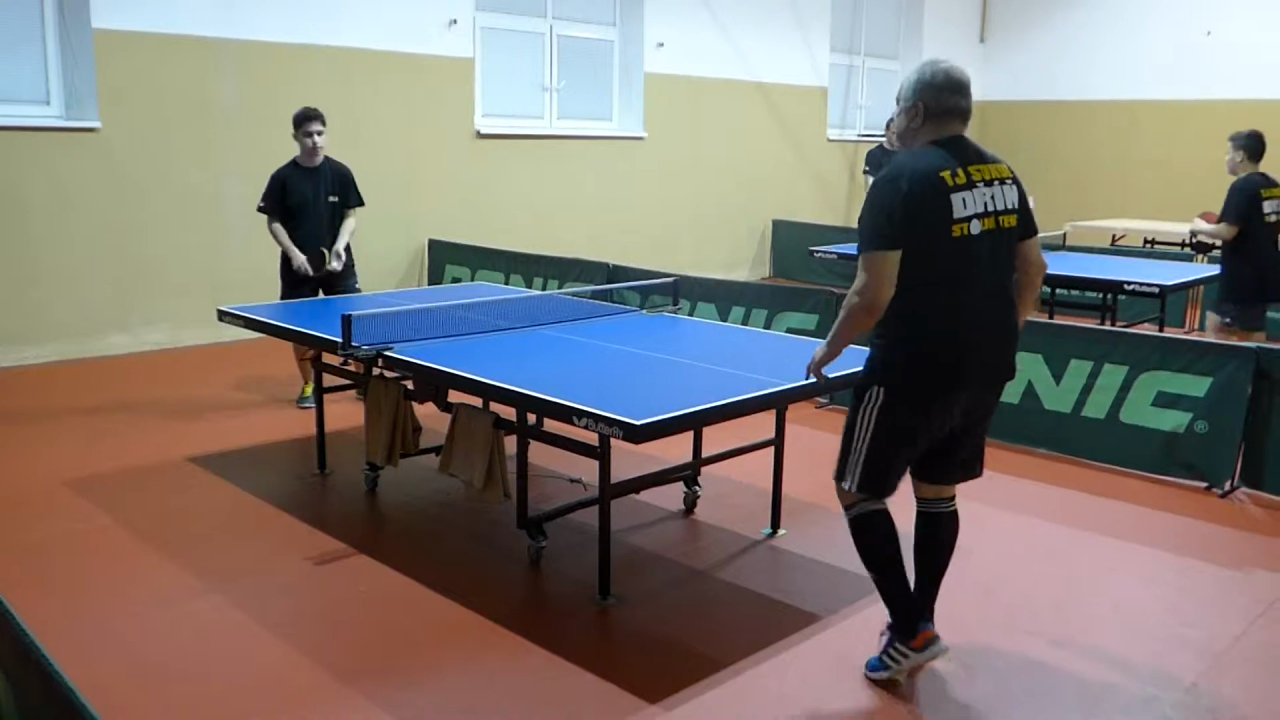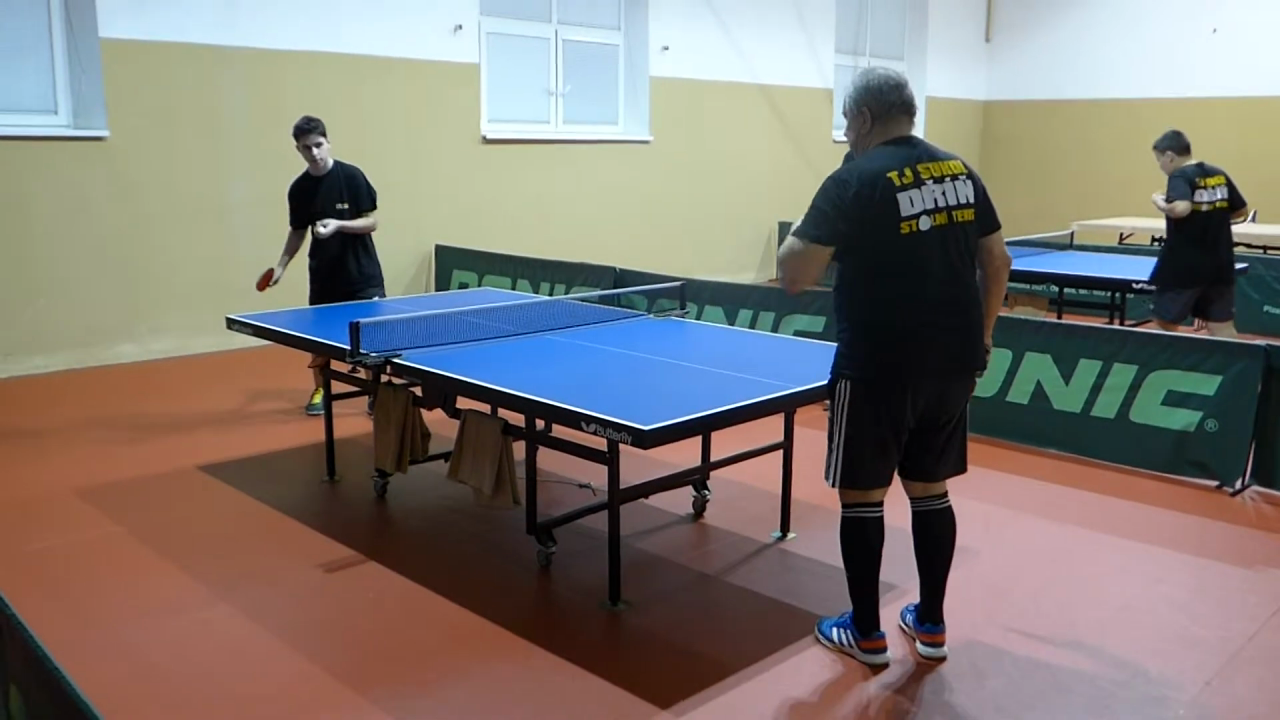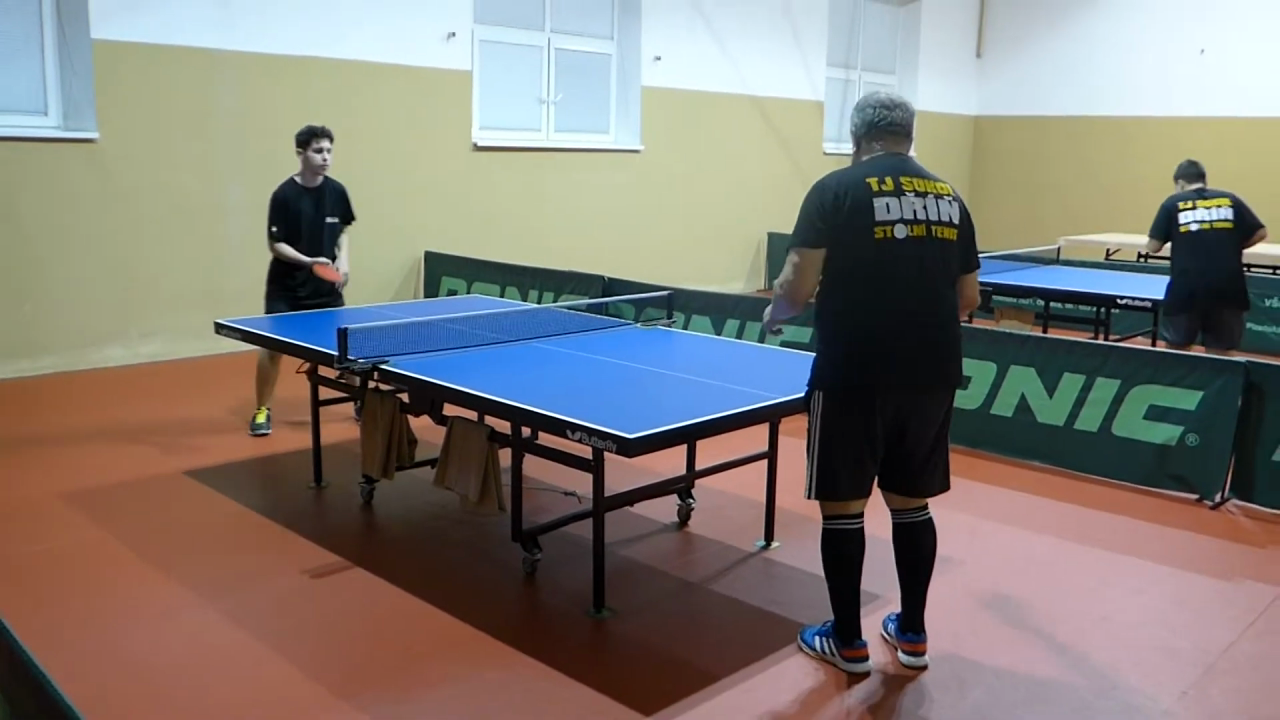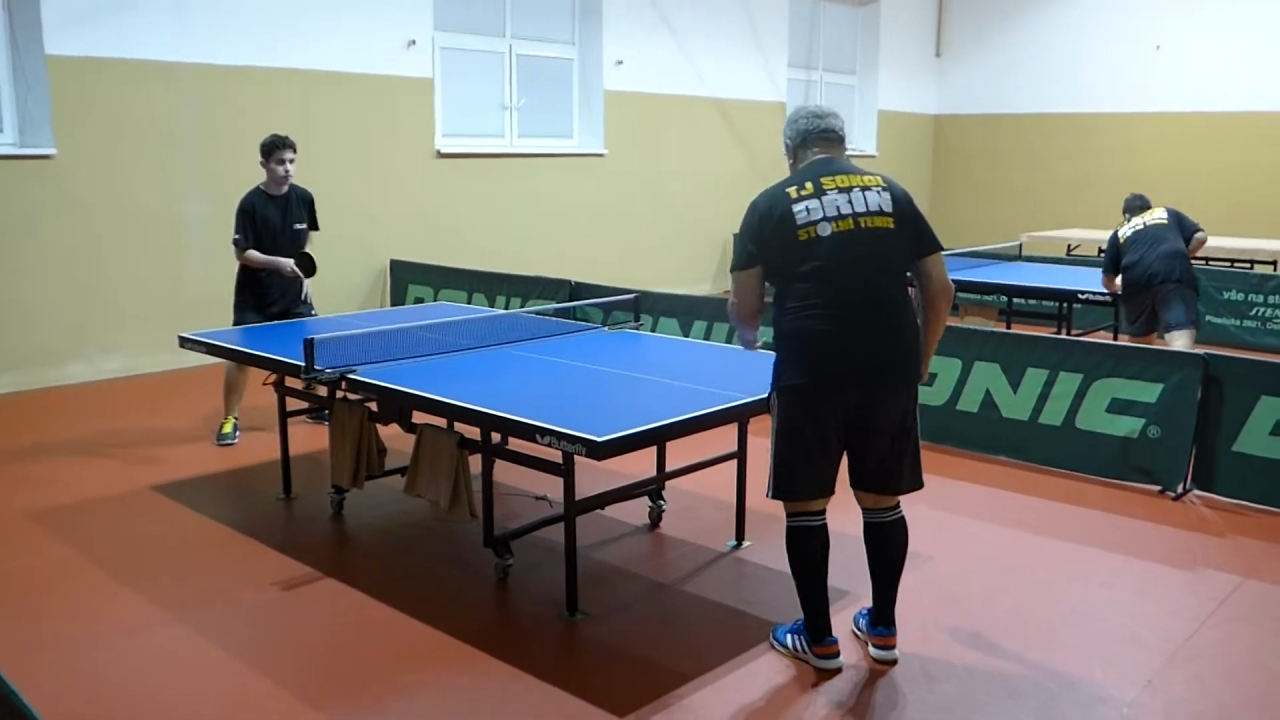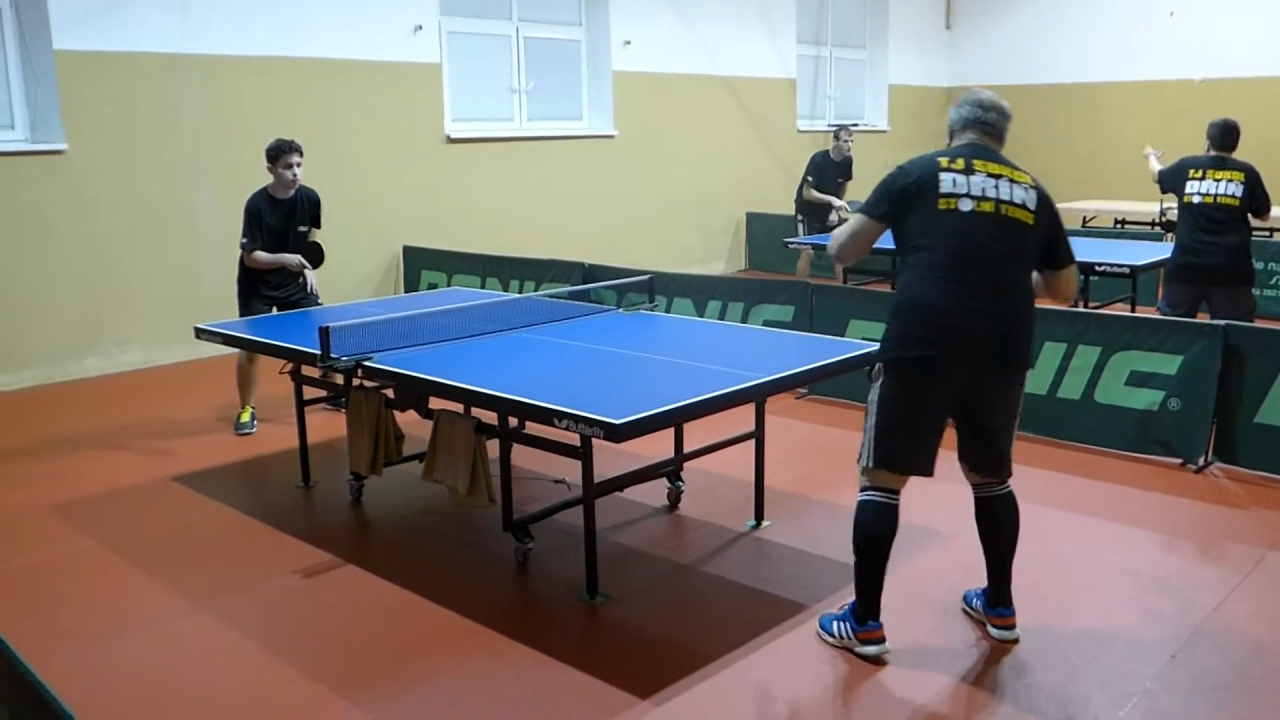
dt=1s
person 1, frame 1
left shoulder: (901, 180)
right shoulder: (1002, 175)
left elbow: (873, 294)
right elbow: (1032, 270)
left wrist: (828, 349)
left hip: (912, 371)
right hip: (984, 369)
left knee: (858, 491)
right knee: (938, 492)
left ankle: (909, 629)
right ankle: (921, 616)
person 1, frame 2
left shoulder: (852, 181)
right shoulder: (961, 172)
left elbow: (796, 274)
right elbow: (997, 263)
left wrist: (794, 236)
right wrist: (981, 338)
left hip: (878, 368)
right hip: (951, 364)
left knee: (862, 495)
right knee: (930, 489)
left ankle: (865, 632)
right ankle: (931, 622)
person 1, frame 3
left shoulder: (836, 189)
right shoulder: (949, 199)
left elbow: (797, 286)
right elbow: (968, 298)
left wrist: (774, 313)
left hip: (853, 375)
right hip: (931, 374)
left knee: (842, 506)
right knee: (910, 501)
left ankle: (847, 641)
right ankle: (912, 632)
person 1, frame 4
left shoulder: (771, 204)
right shoulder: (891, 193)
left elbow: (744, 310)
right elbow: (940, 290)
left wrist: (750, 334)
right wrist: (922, 359)
left hip: (810, 373)
right hip: (890, 369)
left knee: (805, 504)
right knee: (882, 500)
left ankle: (818, 638)
right ankle: (883, 627)
person 1, frame 5
left shoulder: (917, 174)
right shoulder: (1032, 193)
left elbow: (845, 246)
right elbow: (1064, 291)
left wrist: (841, 247)
left hip: (920, 344)
right hip: (1003, 350)
left knee: (881, 477)
right knee: (990, 475)
left ankle: (864, 622)
right ankle: (999, 606)
person 2, frame 1
left shoulder: (340, 173)
right shoulder: (283, 177)
left elbow: (351, 217)
right elbow: (273, 222)
left wrist: (339, 246)
right wrist: (293, 254)
left hip: (336, 264)
right hip: (300, 266)
right ankle: (308, 384)
person 2, frame 2
left shoulder: (351, 176)
right shoulder: (299, 188)
left elbow: (371, 222)
right elbow: (299, 232)
left wrist: (337, 225)
right wrist: (282, 265)
left hip: (362, 272)
right hip: (324, 274)
right ankle: (320, 390)
person 2, frame 3
left shoulder: (337, 192)
right shoulder: (284, 195)
left elbow: (343, 230)
right elbow: (275, 245)
left wrist: (343, 259)
right wrist: (308, 262)
left hip: (325, 285)
right hip: (287, 286)
right knee: (273, 346)
right ankle: (263, 410)
person 2, frame 4
left shoulder: (304, 198)
right shoulder: (251, 203)
right elbow: (242, 253)
left wrist: (305, 272)
right wrist: (277, 262)
left hip: (293, 291)
right hip: (255, 294)
left ankle: (316, 406)
right ankle: (230, 419)
person 2, frame 5
left shoulder: (310, 198)
right shoulder: (257, 205)
right elbow: (251, 257)
left wrist: (308, 267)
right wrist: (284, 259)
left hip: (295, 281)
right hip: (257, 285)
right ankle: (247, 409)
person 3, frame 1
left shoulder: (1242, 187)
left elbow: (1226, 231)
left wrist: (1201, 227)
left hip: (1244, 277)
right hip: (1263, 274)
left knee: (1253, 339)
right knee: (1215, 325)
person 3, frame 2
left shoulder: (1180, 177)
right shoulder: (1220, 175)
left elbow: (1180, 209)
right elbow: (1241, 211)
left wrist: (1161, 204)
left hip: (1183, 268)
right hip: (1219, 267)
left knee: (1162, 326)
right knee: (1223, 329)
person 3, frame 3
left shoulder: (1173, 203)
right shoulder: (1231, 200)
left elbow: (1153, 247)
right elbow: (1260, 233)
left hip: (1186, 289)
right hip: (1228, 289)
right knee: (1222, 357)
person 3, frame 4
left shoulder: (1120, 231)
right shoulder: (1169, 213)
left elbow: (1107, 280)
right elbow: (1200, 238)
left wrist: (1114, 288)
left hip: (1136, 278)
right hip: (1173, 273)
left knee: (1141, 346)
right knee: (1181, 343)
person 3, frame 5
left shoulder: (1188, 166)
right shoulder: (1248, 173)
left elbow: (1157, 174)
right elbow: (1263, 214)
left wrist: (1151, 157)
left hip: (1187, 265)
right hip: (1232, 267)
